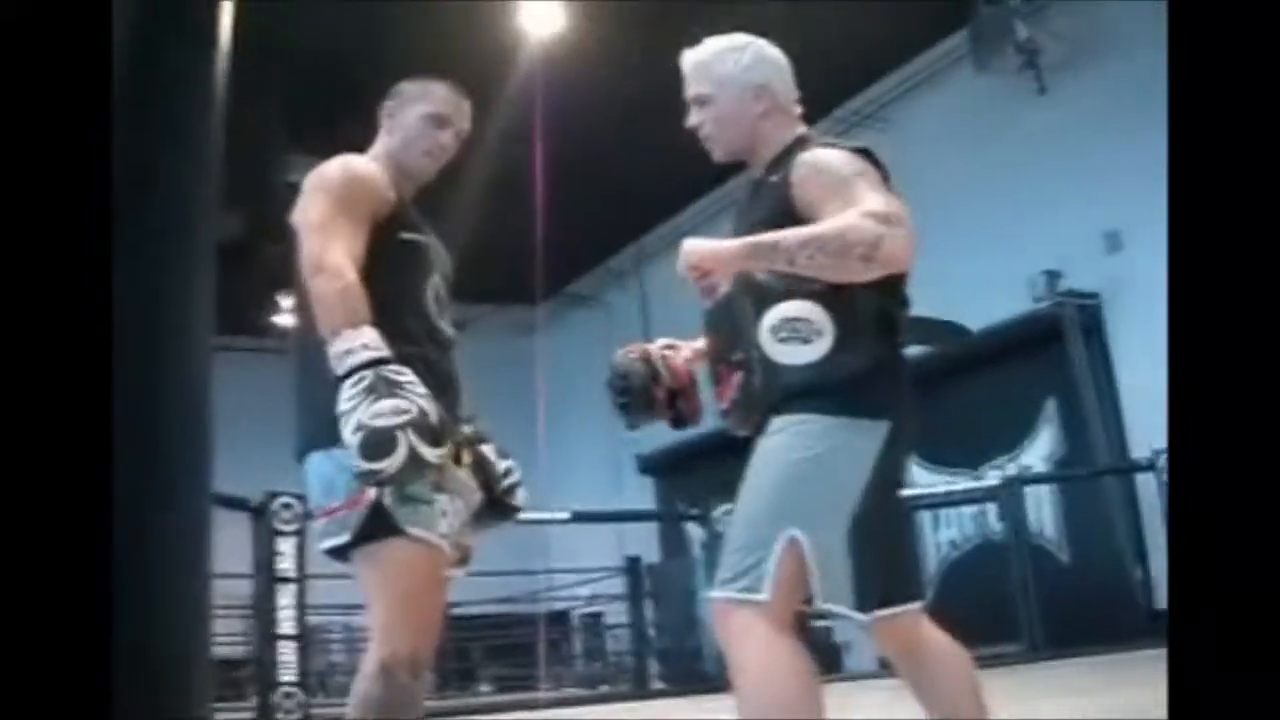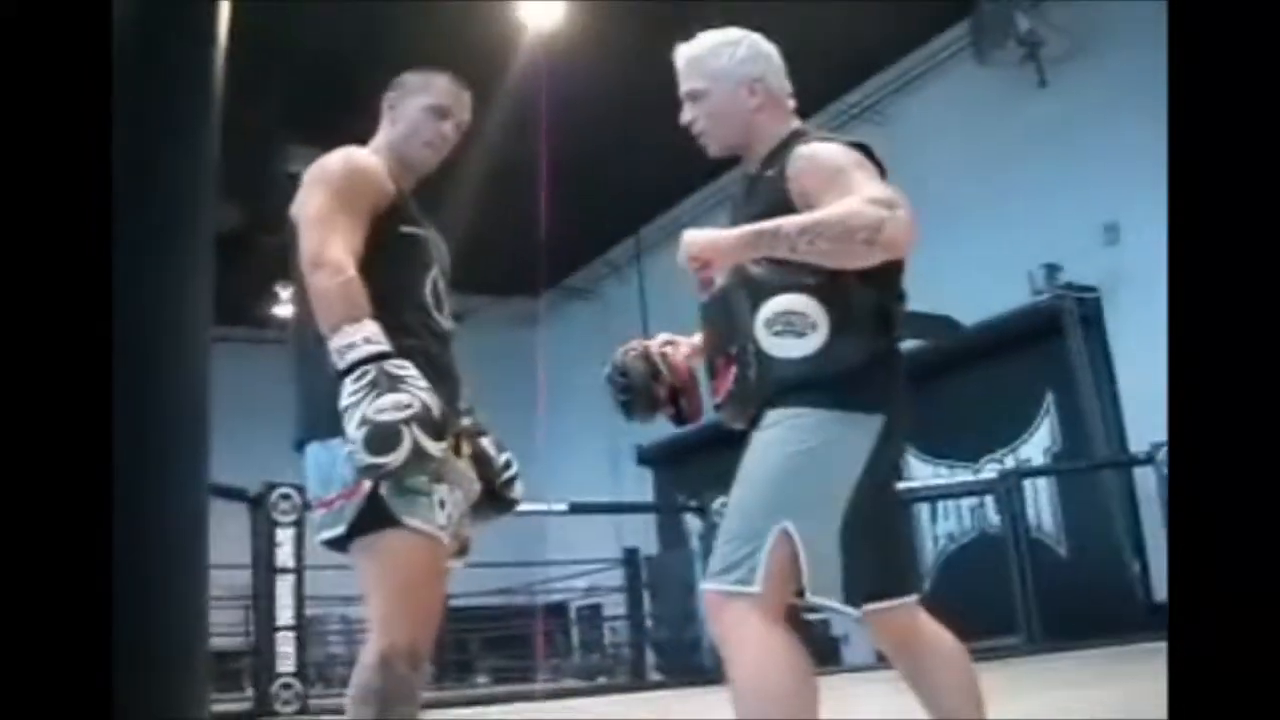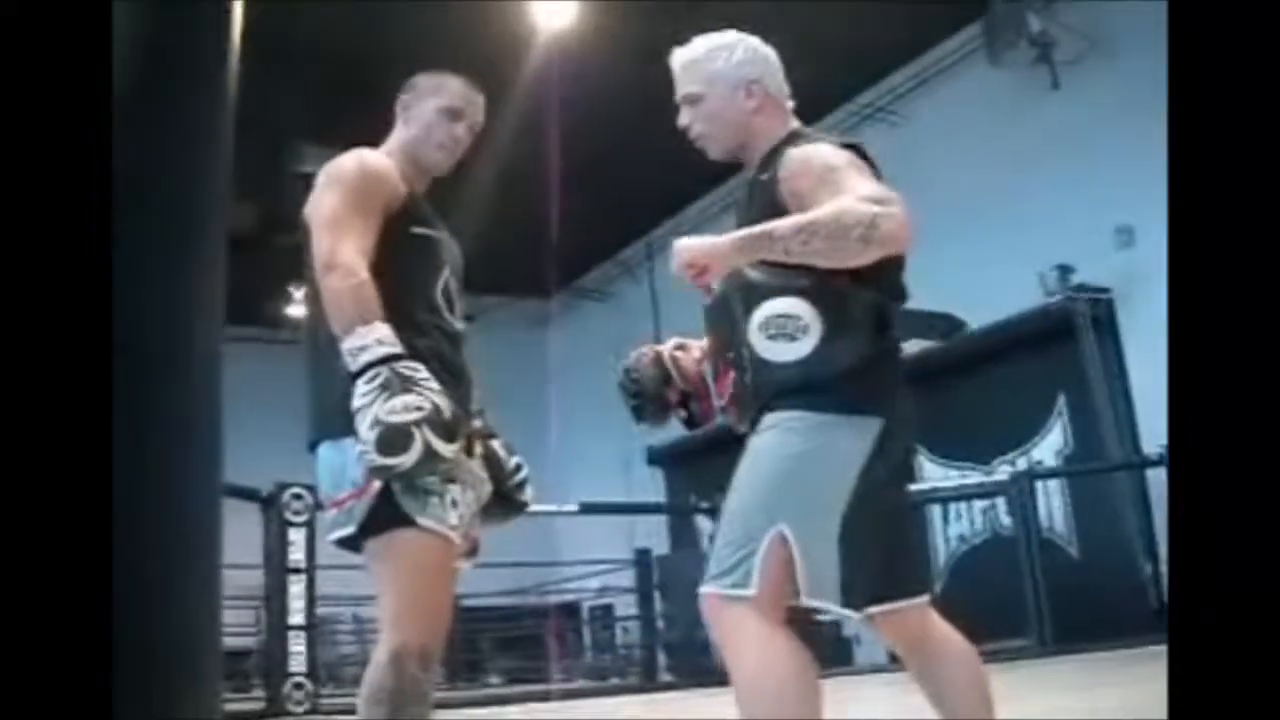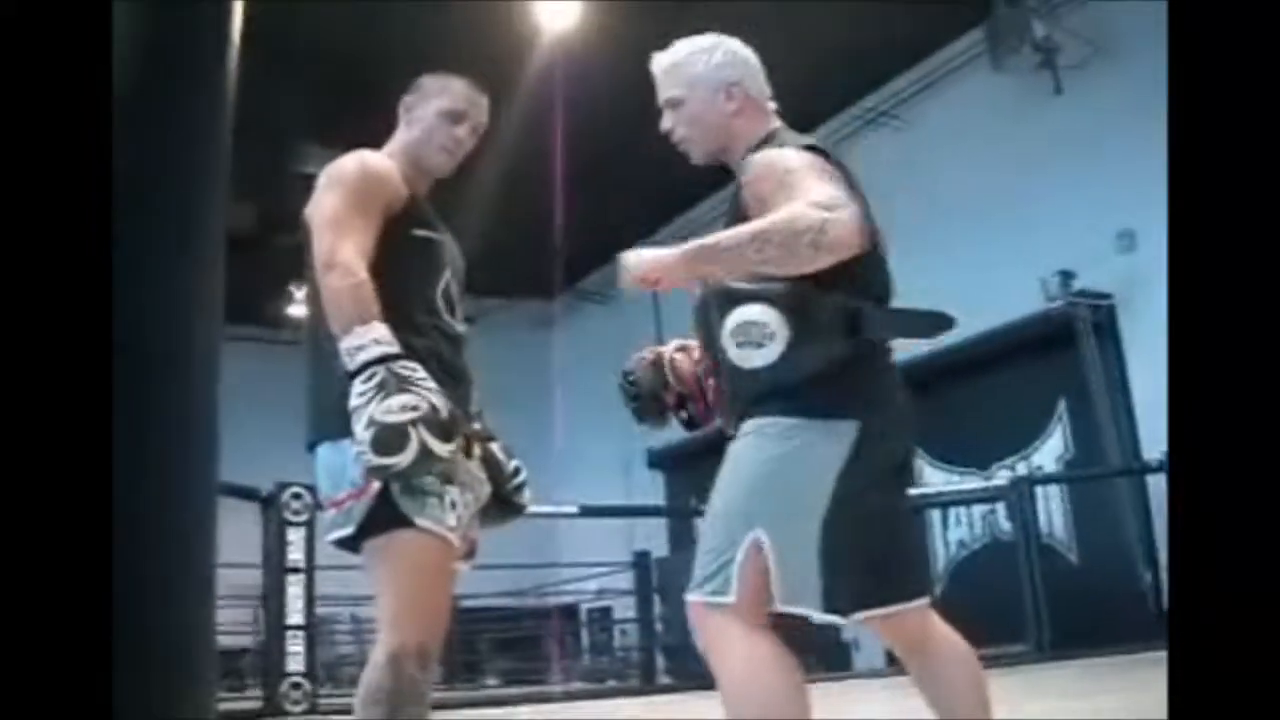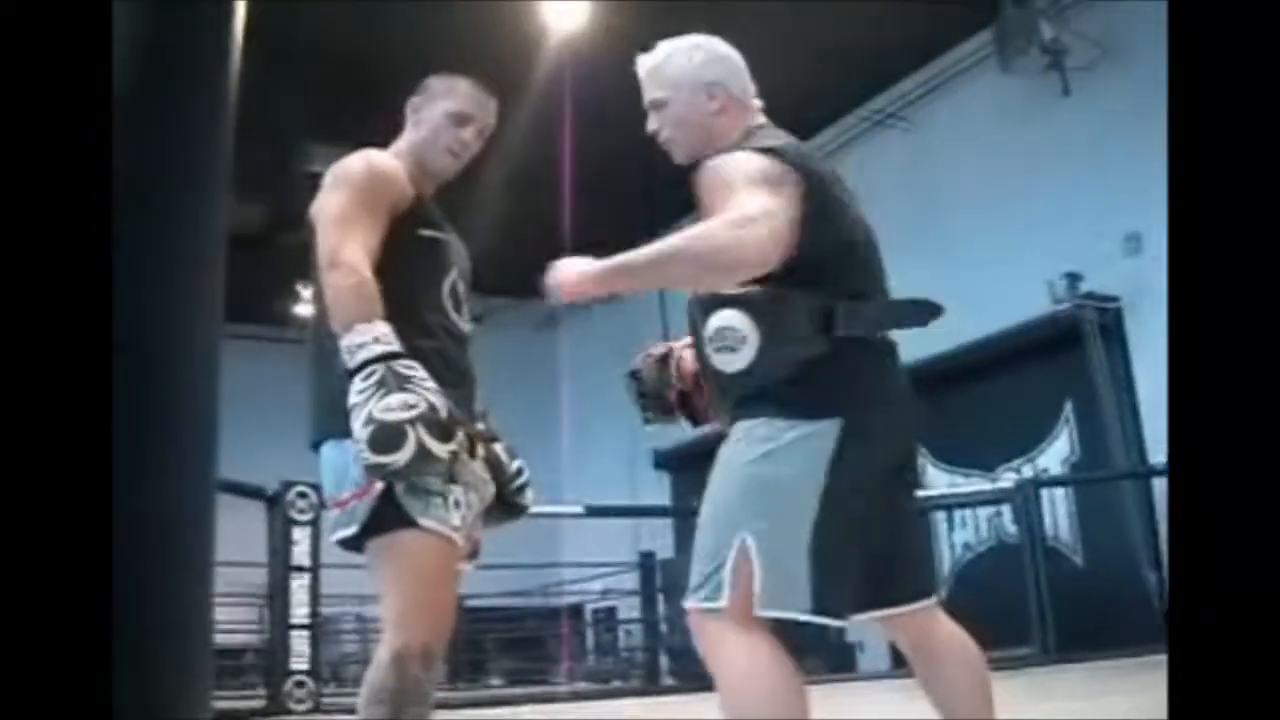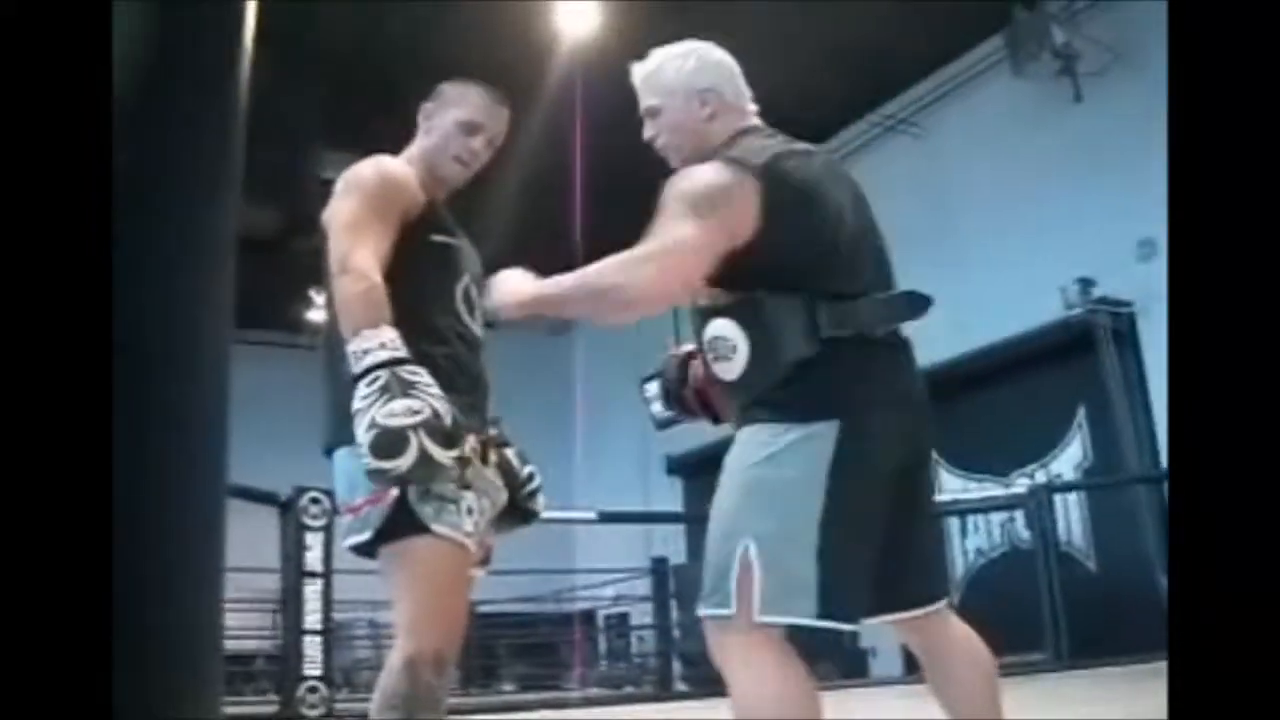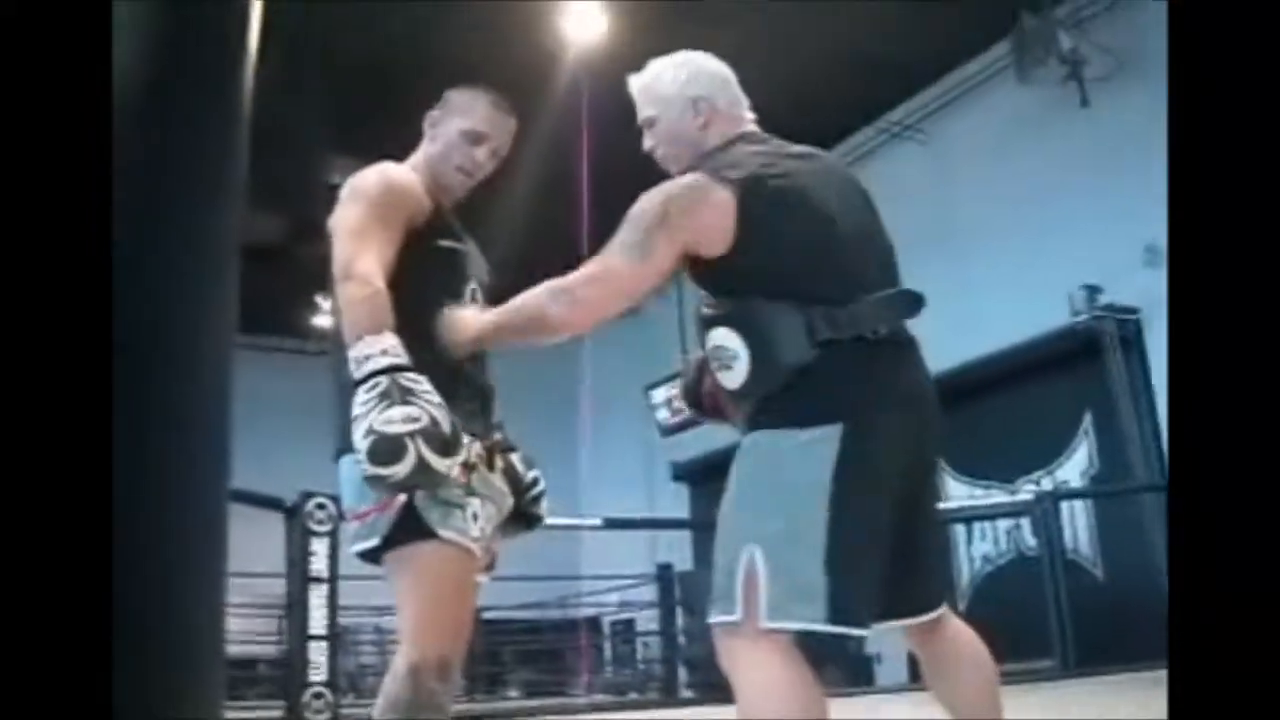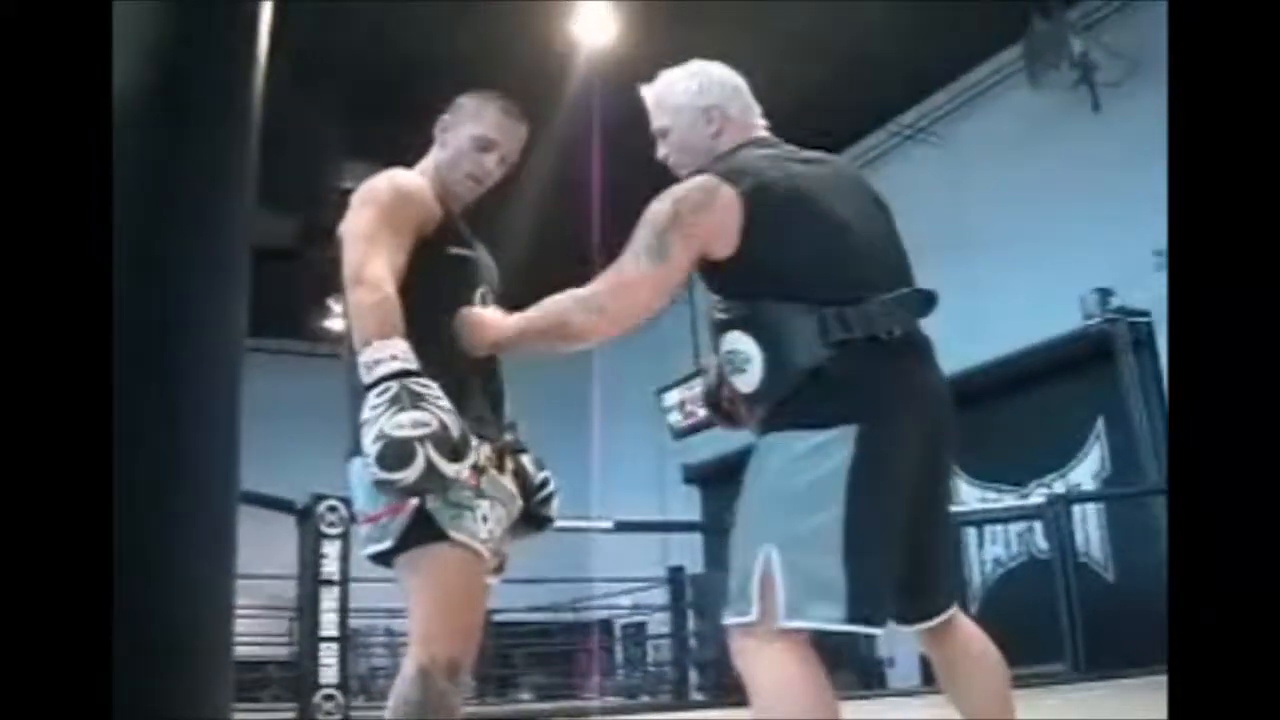
dt=0.1s
person 1, frame 1
left shoulder: (821, 167)
right shoulder: (770, 189)
left elbow: (887, 242)
left wrist: (734, 252)
right wrist: (703, 352)
left hip: (835, 414)
right hip: (817, 417)
left knee: (747, 611)
right knee: (896, 620)
person 1, frame 2
left shoulder: (815, 162)
right shoulder: (765, 181)
left elbow: (889, 227)
left wrist: (738, 242)
right wrist: (702, 348)
left hip: (832, 406)
right hip: (819, 409)
left knee: (738, 603)
right knee: (893, 613)
person 1, frame 3
left shoulder: (810, 164)
right shoulder: (769, 184)
left elbow: (886, 223)
left wrist: (733, 246)
right wrist: (710, 351)
left hip: (829, 409)
right hip: (831, 412)
left knee: (738, 605)
right knee: (902, 612)
person 1, frame 4
left shoulder: (779, 167)
right shoulder: (776, 175)
left elbow: (831, 230)
left wrist: (684, 258)
right wrist: (703, 355)
left hip: (816, 415)
right hip: (856, 410)
left knee: (722, 610)
right knee: (900, 611)
person 1, frame 5
left shoulder: (739, 169)
right shoulder: (783, 166)
left elbow: (743, 245)
left wrist: (601, 274)
right wrist: (709, 351)
left hip: (807, 413)
right hip: (856, 406)
left knee: (722, 617)
right knee: (907, 608)
person 1, frame 6
left shoulder: (714, 183)
right shoulder: (812, 168)
left elbow: (649, 282)
left wrist: (529, 296)
right wrist: (728, 351)
left hip: (814, 414)
right hip: (887, 399)
left knee: (741, 626)
right knee: (919, 611)
person 1, frame 7
left shoulder: (693, 194)
right shoulder: (822, 172)
left elbow: (580, 303)
left wrist: (479, 327)
left hip: (814, 418)
right hip: (898, 400)
left knee: (750, 632)
right knee: (925, 614)
person 1, frame 8
left shoulder: (701, 197)
right shoulder: (839, 177)
left elbow: (601, 310)
left wrist: (500, 329)
left hip: (830, 417)
right hip: (910, 400)
left knee: (764, 630)
right knee: (934, 615)
person 2, frame 1
left shoulder: (415, 231)
right shoulder: (348, 180)
right elbow: (328, 274)
left wrist: (468, 442)
right wrist: (369, 375)
left hip: (420, 439)
right hip: (374, 433)
left knee: (411, 645)
right knee: (403, 643)
person 2, frame 2
left shoulder: (414, 221)
right shoulder: (349, 172)
right elbow: (328, 268)
left wrist: (466, 432)
right wrist: (372, 370)
left hip: (421, 431)
right hip: (372, 425)
left knee: (411, 636)
right knee: (402, 635)
person 2, frame 3
left shoulder: (426, 223)
right shoulder: (362, 173)
right elbow: (340, 270)
left wrist: (478, 434)
right wrist: (384, 373)
left hip: (433, 432)
right hip: (386, 427)
left knee: (421, 637)
right knee: (413, 635)
person 2, frame 4
left shoulder: (429, 223)
right shoulder: (364, 174)
right elbow: (339, 269)
left wrist: (476, 437)
right wrist: (380, 373)
left hip: (432, 433)
right hip: (384, 427)
left knee: (419, 636)
right knee: (412, 635)
person 2, frame 5
left shoulder: (434, 223)
right shoulder: (370, 173)
right elbow: (343, 268)
left wrist: (480, 439)
right wrist: (382, 373)
left hip: (437, 434)
right hip: (389, 426)
left knee: (423, 636)
right knee: (416, 634)
person 2, frame 6
left shoulder: (447, 229)
right shoulder: (381, 181)
right elbow: (353, 274)
left wrist: (492, 445)
right wrist: (386, 377)
left hip: (449, 439)
right hip: (403, 430)
left knee: (435, 643)
right knee: (429, 641)
person 2, frame 7
left shoulder: (453, 237)
right shoulder: (387, 187)
right elbow: (357, 280)
left wrist: (498, 451)
right wrist: (386, 384)
left hip: (455, 445)
right hip: (409, 434)
left knee: (439, 649)
right knee: (433, 646)
person 2, frame 8
left shoulder: (465, 245)
right shoulder: (396, 194)
right elbow: (368, 286)
left wrist: (509, 448)
right wrist: (395, 391)
left hip: (466, 447)
right hip: (420, 439)
left knee: (451, 650)
right knee: (442, 648)
